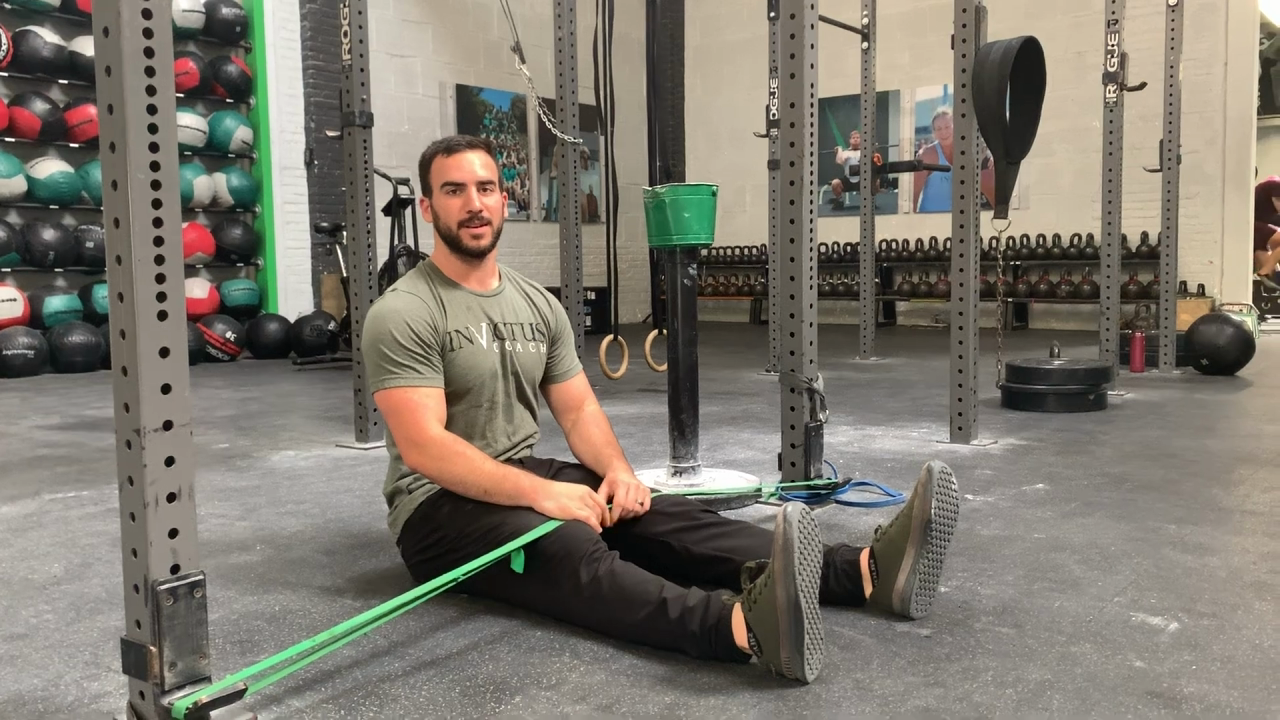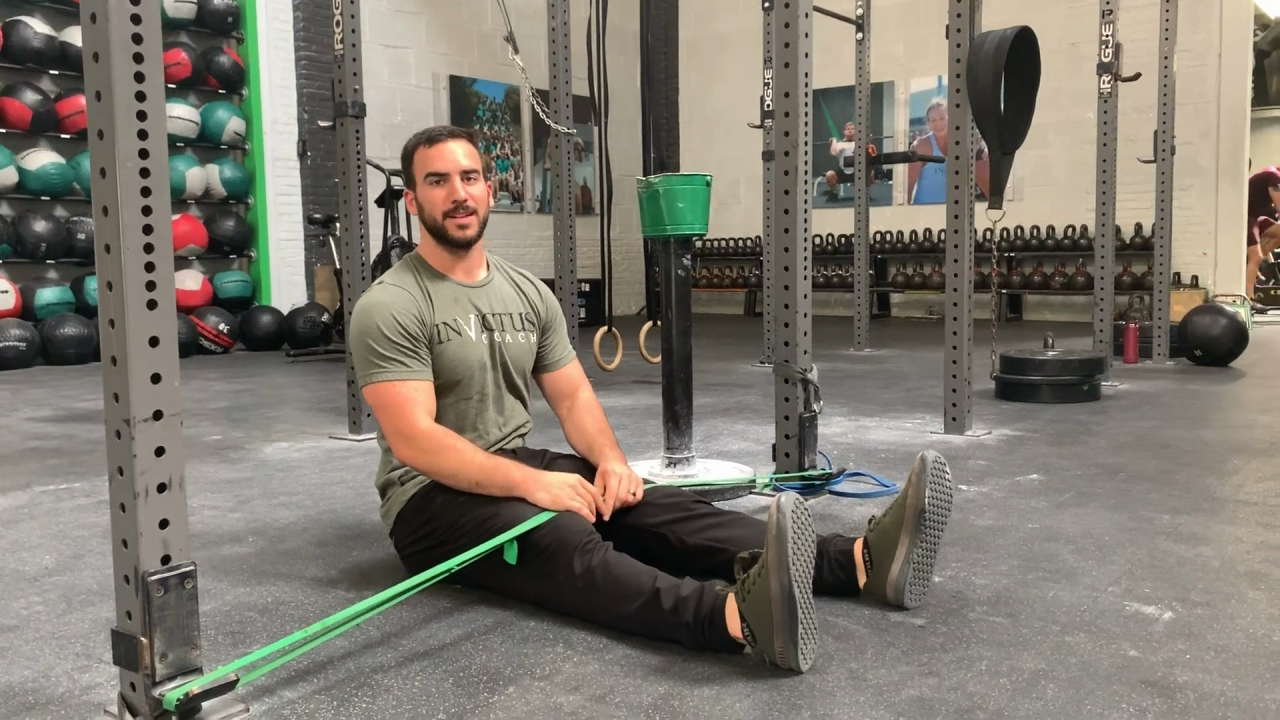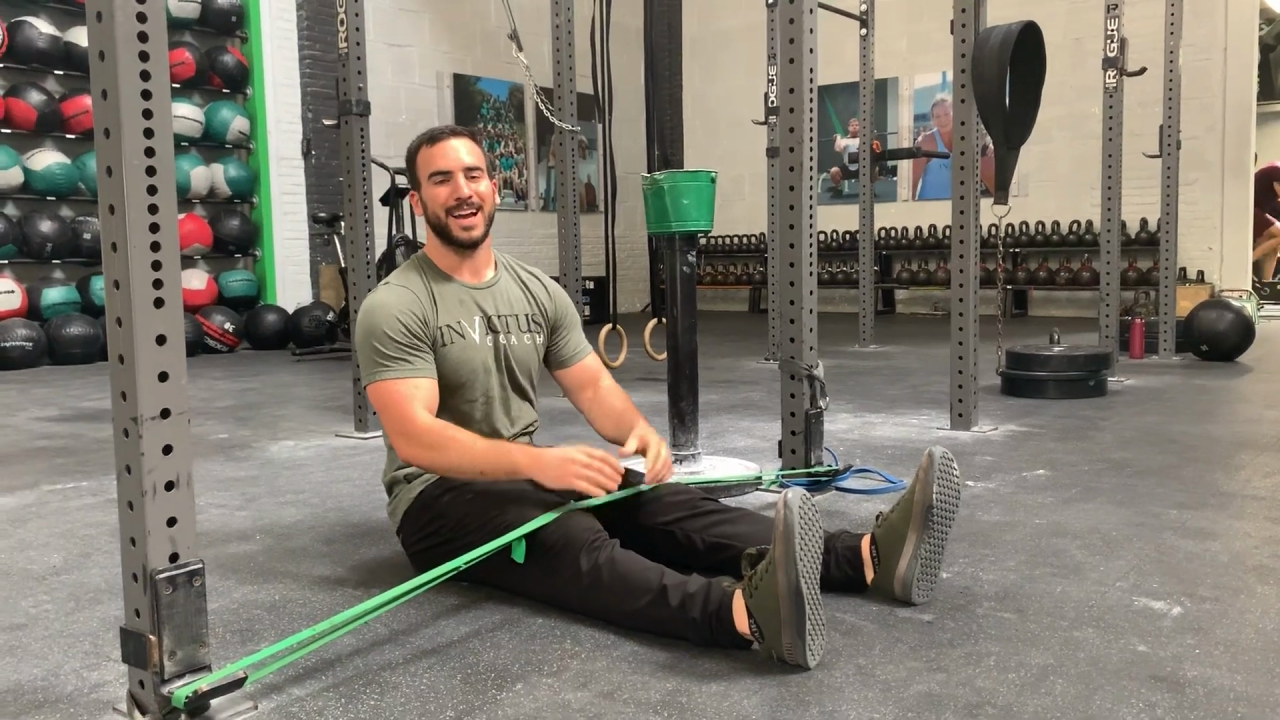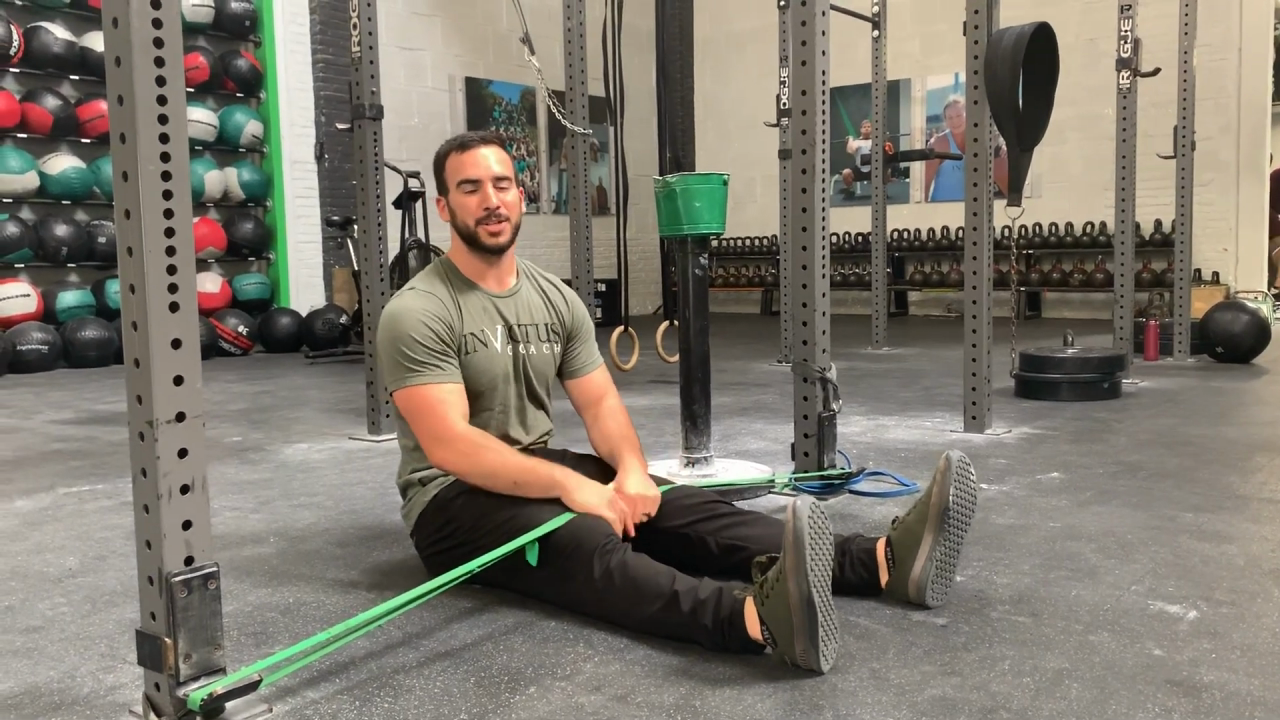
dt=0.5s
person 1, frame 1
left shoulder: (538, 303)
right shoulder: (403, 314)
left elbow: (577, 408)
right elbow: (424, 447)
left wrist: (616, 470)
right wrist: (541, 494)
left hip: (525, 477)
right hip: (439, 507)
left knee: (665, 517)
right knee: (572, 550)
left ankle: (864, 570)
right ankle: (742, 625)
person 1, frame 2
left shoulder: (528, 292)
right shoulder: (390, 307)
left elbow: (573, 395)
right elbow: (415, 441)
left wrist: (610, 459)
right wrist: (532, 484)
left hip: (517, 466)
right hip: (433, 498)
left knee: (658, 509)
right knee: (565, 541)
left ankle: (858, 560)
right ankle: (735, 615)
person 1, frame 3
left shoulder: (538, 289)
right shoulder: (395, 307)
left elbow: (592, 385)
right elbow: (414, 438)
left wrist: (636, 427)
right wrist: (538, 462)
left hip: (525, 468)
right hip: (440, 494)
left knee: (669, 504)
right knee: (572, 542)
left ankle: (867, 556)
right ankle: (745, 611)
person 1, frame 4
left shoulder: (555, 297)
right shoulder: (417, 312)
left elbow: (600, 403)
right elbow: (449, 445)
left wrist: (630, 468)
right wrist: (569, 485)
left hip: (537, 469)
right hip: (453, 499)
left knee: (681, 508)
right knee: (587, 543)
left ankle: (882, 560)
right ankle: (756, 616)
